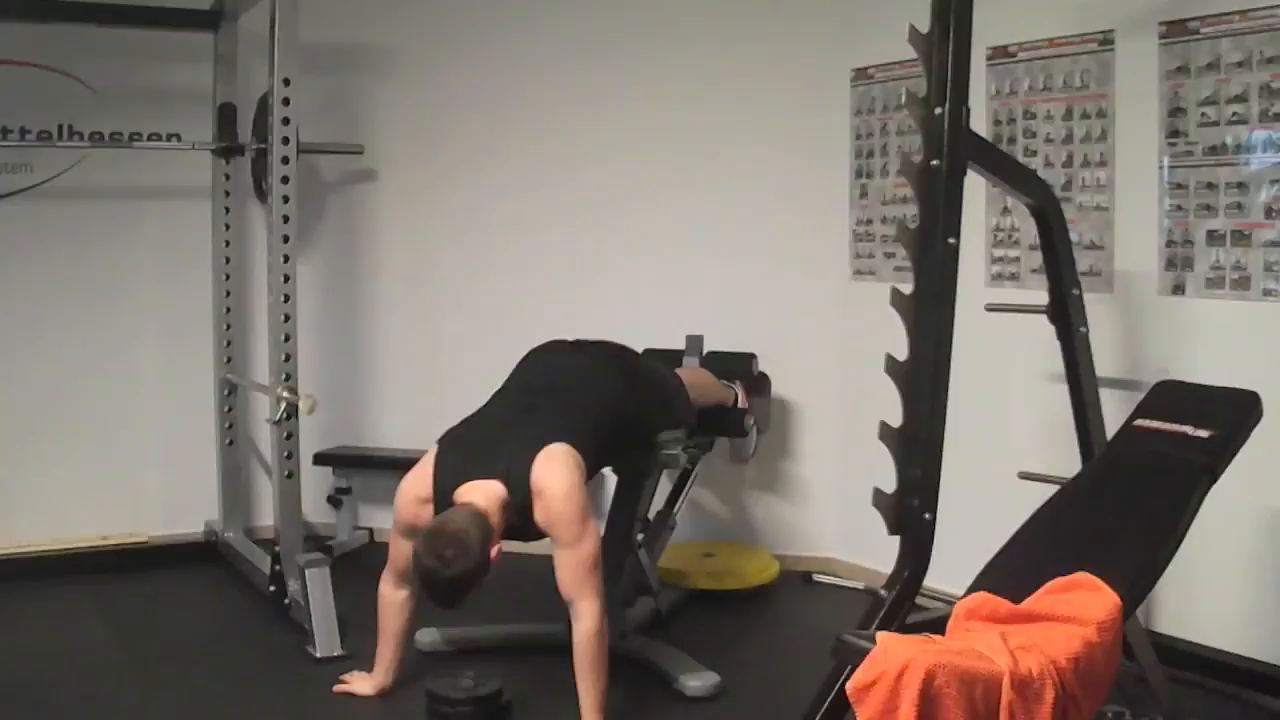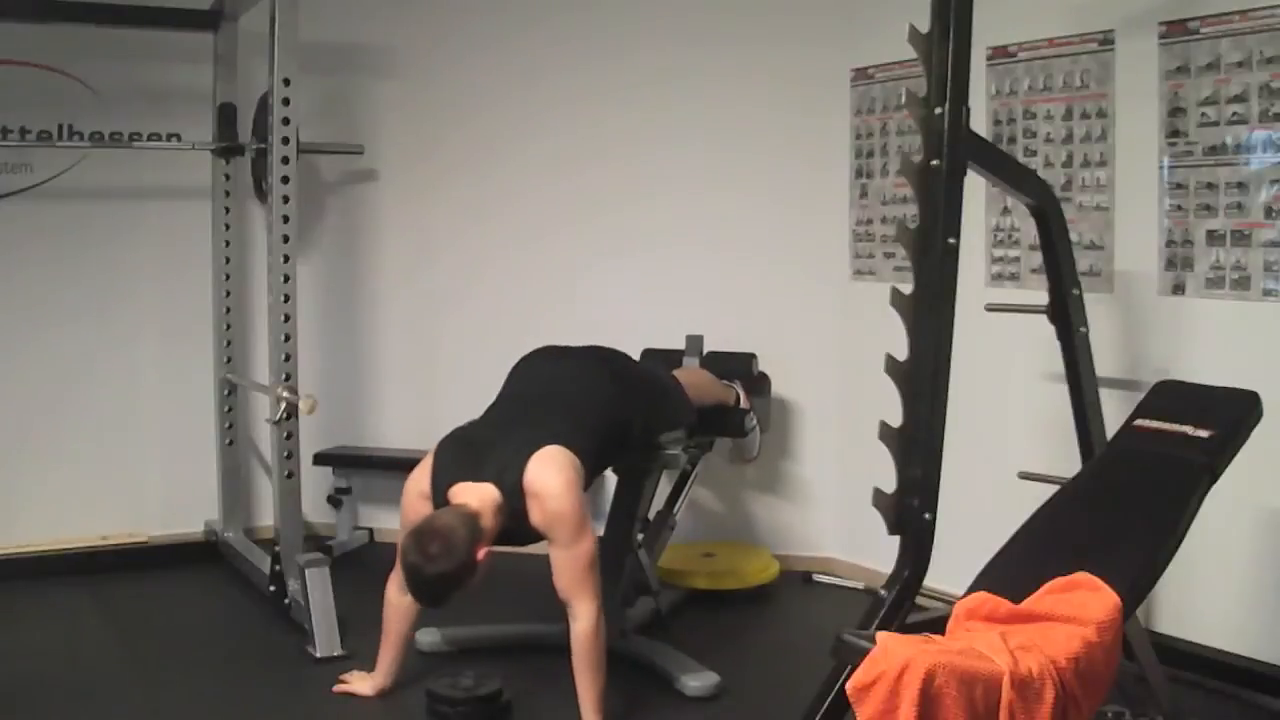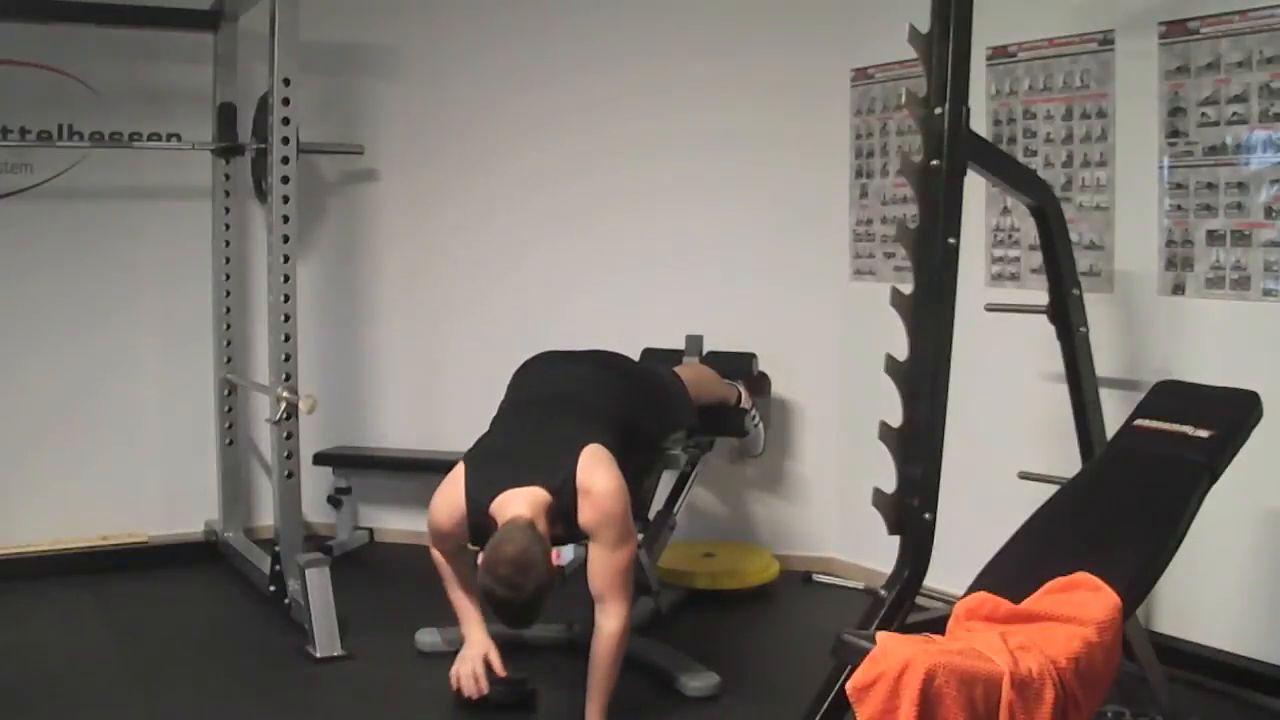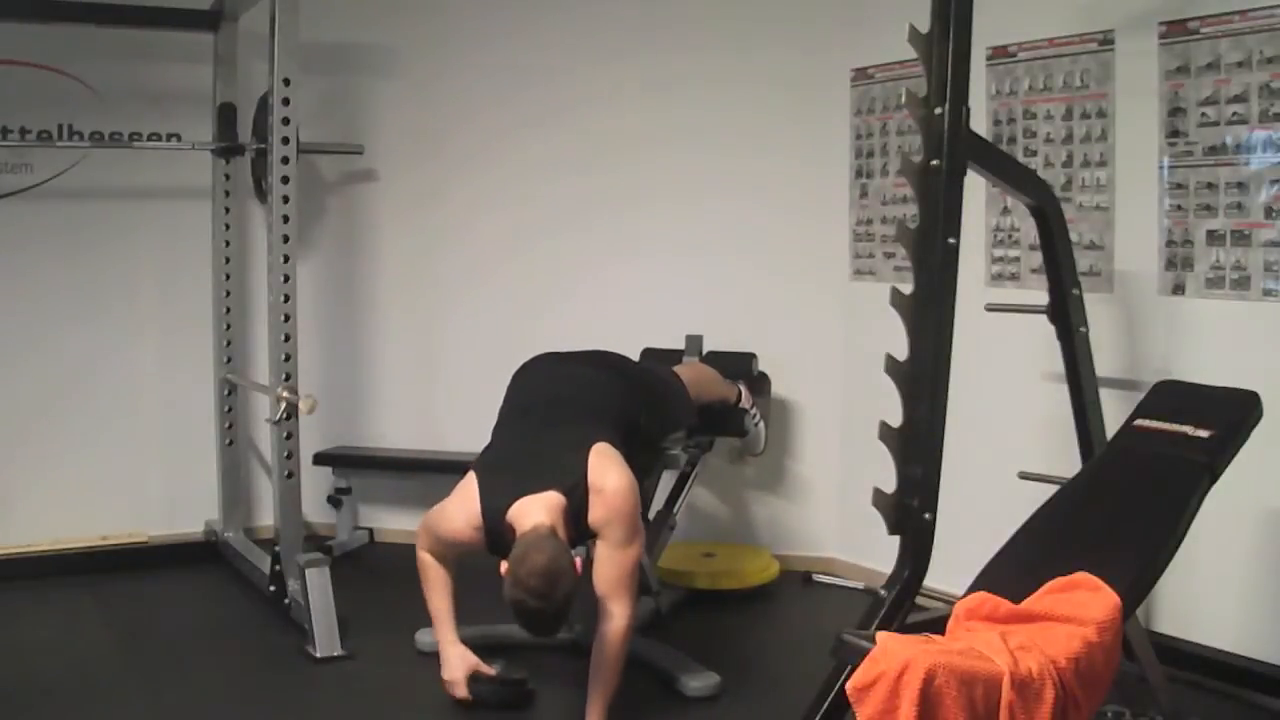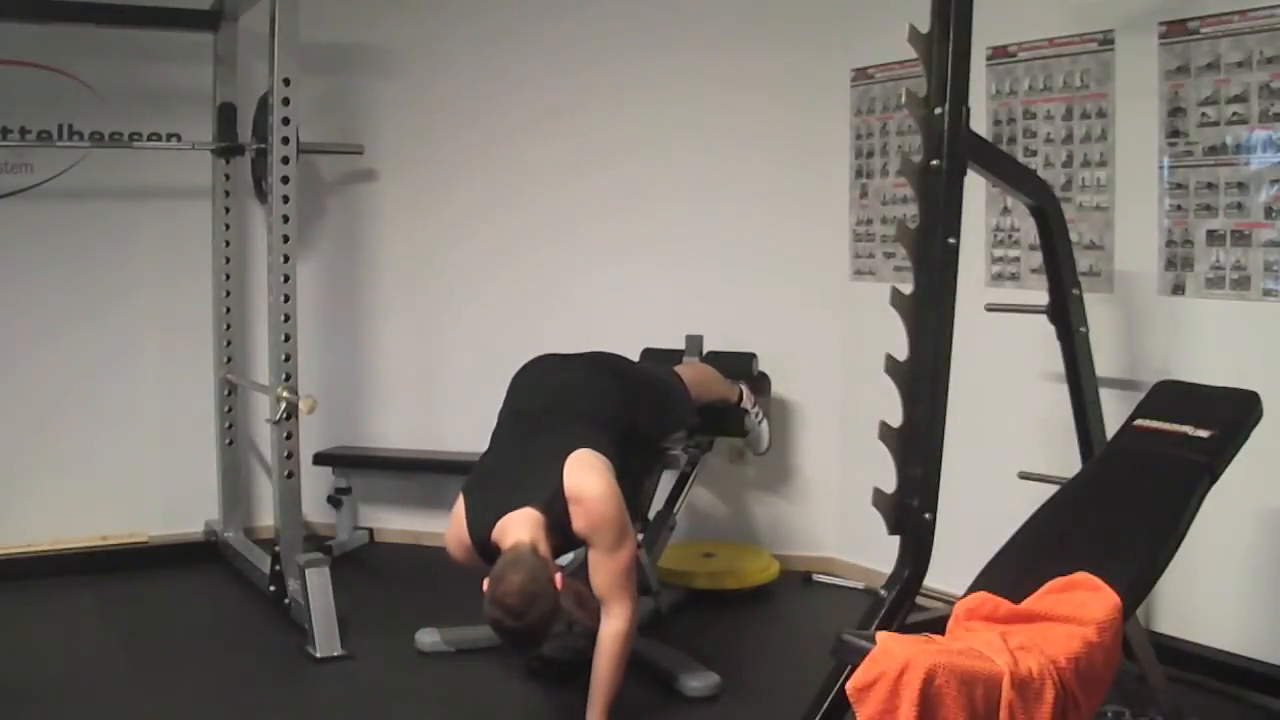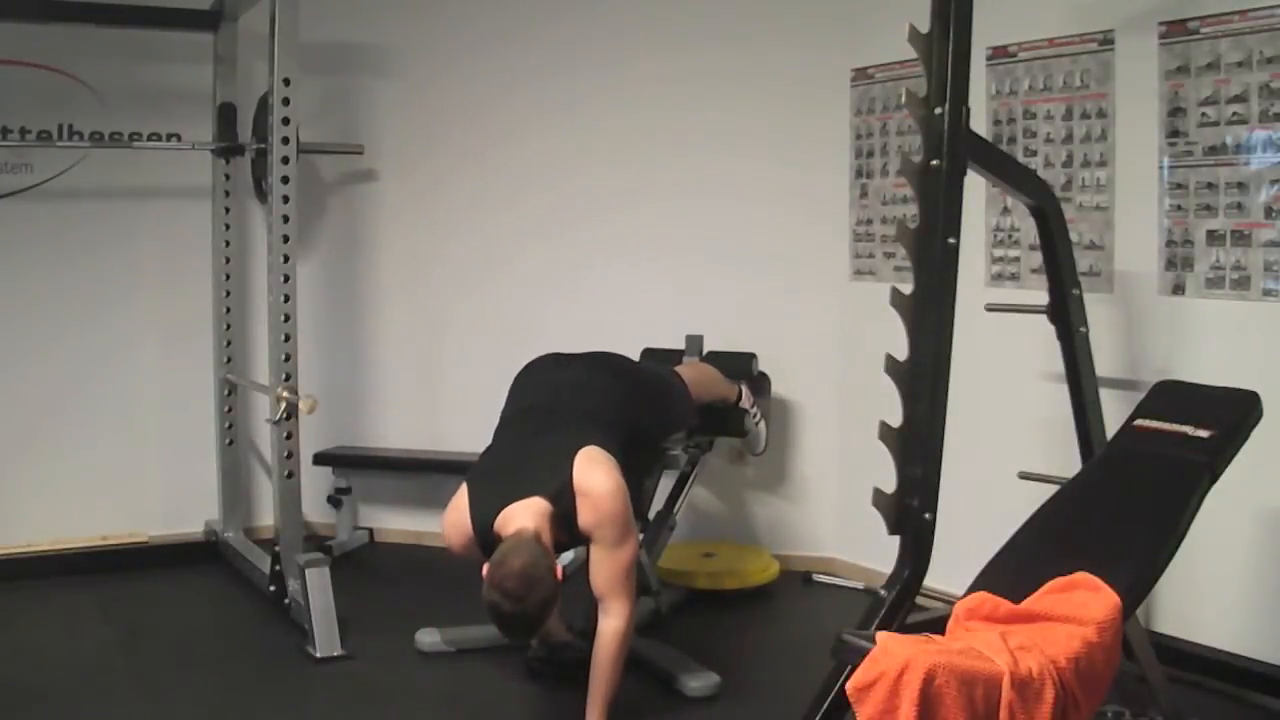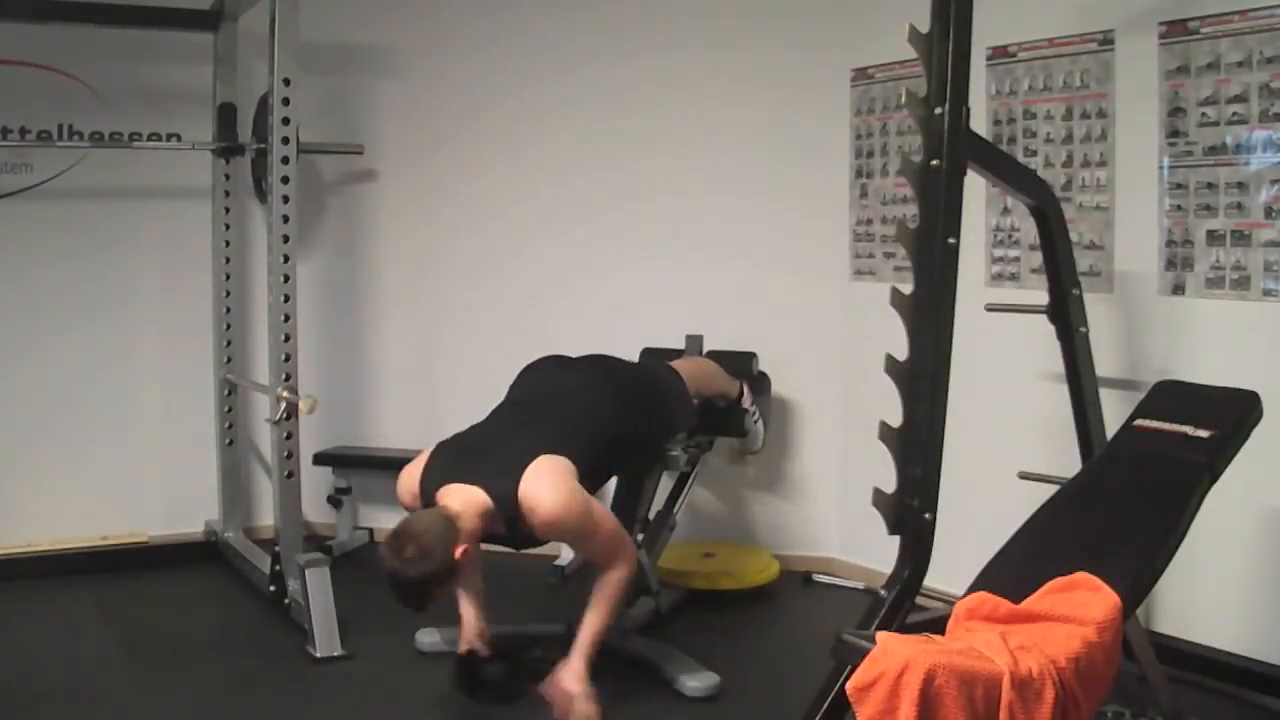
dt=0.7s
person 1, frame 1
left shoulder: (552, 488)
right shoulder: (418, 492)
left elbow: (587, 611)
right elbow: (396, 582)
right wrist: (380, 677)
left hip: (613, 378)
right hip: (543, 367)
left knee: (679, 393)
left ankle: (732, 396)
person 1, frame 2
left shoulder: (548, 491)
right shoulder: (423, 489)
left elbow: (584, 612)
right elbow: (402, 584)
right wrist: (381, 676)
left hip: (612, 385)
right hip: (539, 371)
left knee: (675, 390)
left ankle: (734, 398)
person 1, frame 3
left shoulder: (598, 492)
right shoulder: (450, 506)
left elbow: (612, 613)
right elbow: (445, 550)
right wrist: (473, 633)
left hip: (618, 386)
right hip: (538, 376)
left knee: (679, 386)
left ankle: (737, 398)
person 1, frame 4
left shoulder: (610, 491)
right shoulder: (465, 518)
left elbow: (616, 614)
right elbow: (427, 549)
right wrist: (450, 646)
left hip: (618, 384)
right hip: (537, 378)
left knee: (678, 384)
left ankle: (738, 397)
person 1, frame 5
left shoulder: (590, 497)
right shoulder: (462, 537)
left elbow: (617, 613)
right wrist: (562, 587)
left hip: (615, 387)
right hip: (536, 380)
left knee: (679, 384)
left ankle: (738, 396)
person 1, frame 6
left shoulder: (597, 493)
right shoulder: (462, 528)
left elbow: (615, 612)
right wrist: (545, 612)
left hip: (618, 387)
right hip: (539, 380)
left knee: (679, 384)
left ankle: (738, 397)
person 1, frame 7
left shoulder: (546, 502)
right shoulder: (413, 486)
left elbow: (622, 560)
right elbow: (460, 538)
left wrist: (578, 665)
right wrist: (472, 616)
left hip: (611, 396)
right hip: (541, 379)
left ankle: (739, 395)
